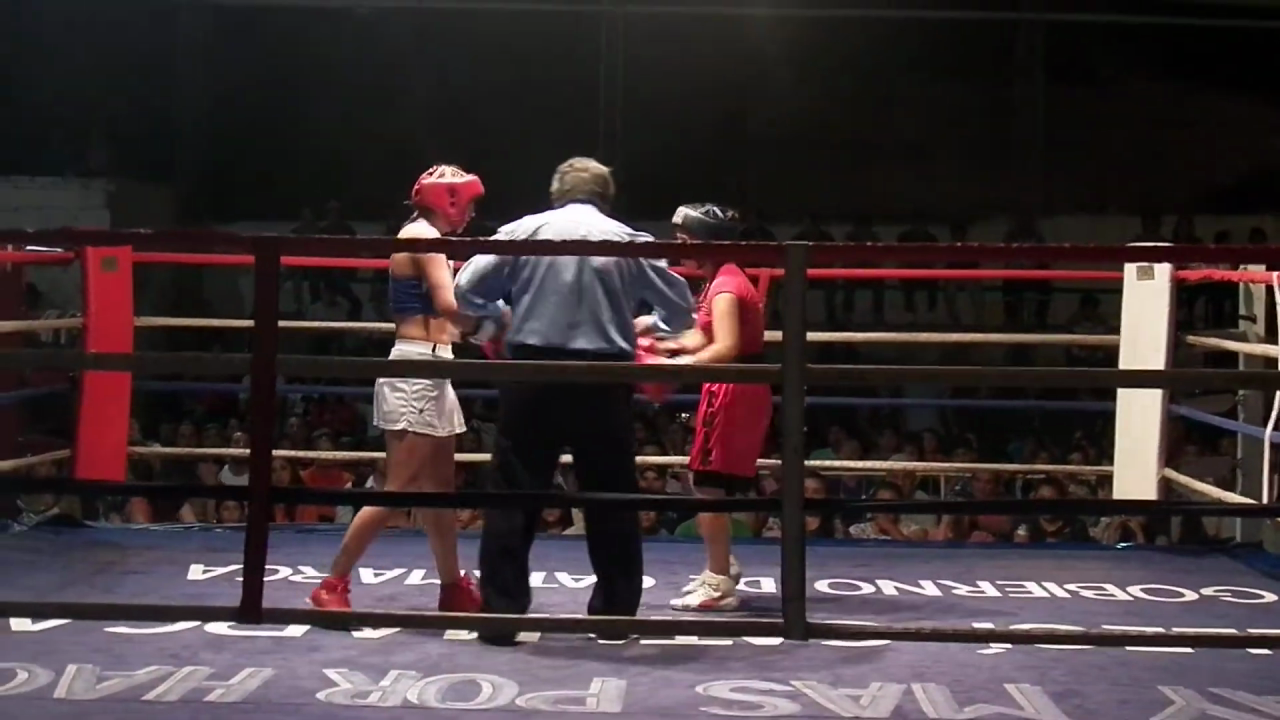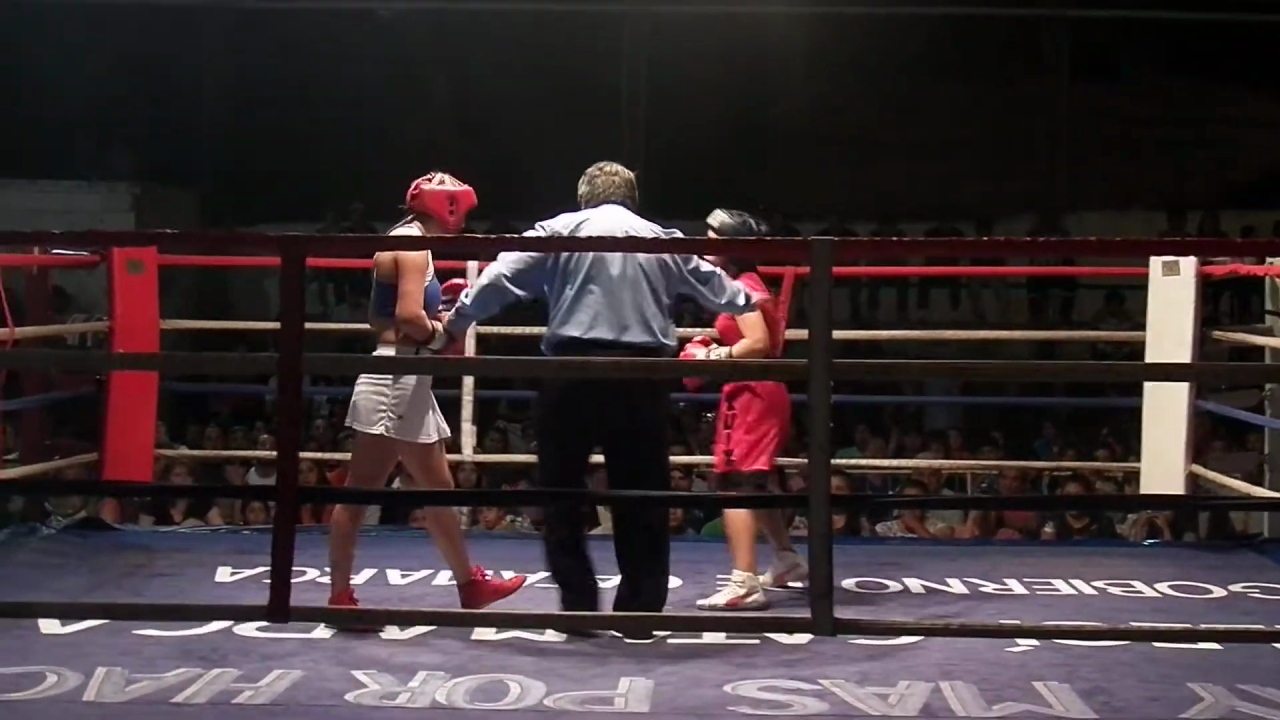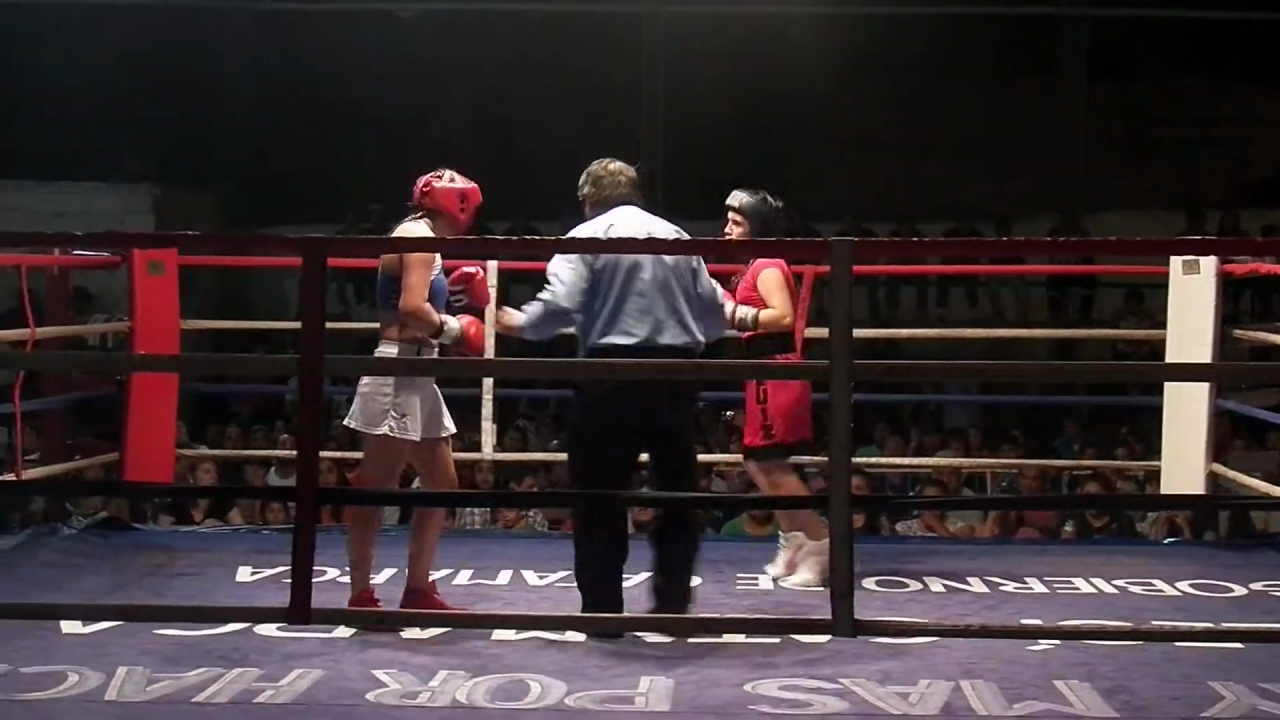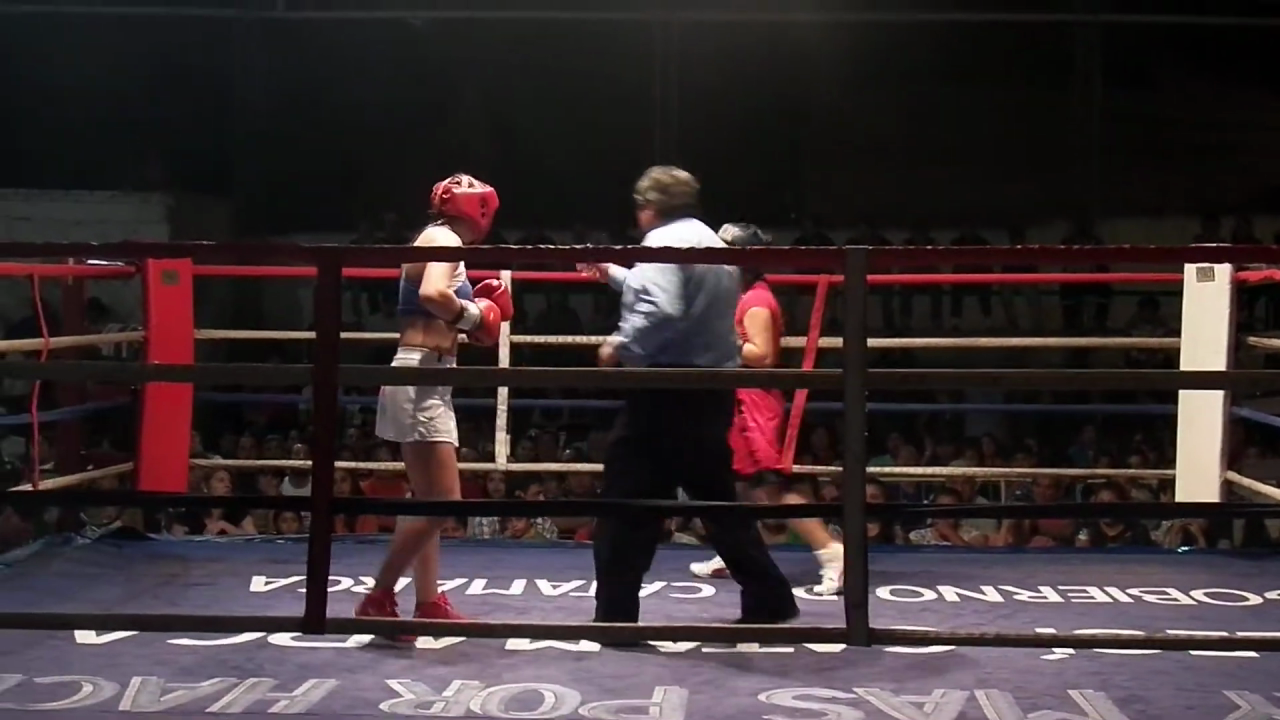
dt=0.3s
person 1, frame 1
left shoulder: (522, 232)
right shoulder: (630, 243)
left elbow: (468, 290)
right elbow: (680, 309)
left wrist: (515, 313)
right wrist: (651, 325)
left hip: (533, 378)
right hip: (602, 384)
left knee: (513, 499)
right knee: (612, 502)
left ankle: (501, 614)
right ankle: (615, 613)
person 1, frame 2
left shoulder: (559, 230)
right shoulder: (662, 240)
left elbow: (501, 279)
right elbow: (711, 283)
left wrist: (457, 319)
right wrist: (746, 300)
left hip: (575, 370)
right hip: (643, 374)
left knee: (563, 491)
right knee: (642, 496)
left ankle: (579, 604)
right ankle: (640, 609)
person 1, frame 3
left shoulder: (586, 237)
right shoulder: (677, 239)
left elbow: (560, 304)
right elbow: (712, 306)
left wrist: (520, 322)
right wrist: (707, 333)
left hip: (612, 375)
right hip: (674, 375)
left knee: (598, 495)
right knee: (677, 490)
left ankle: (602, 608)
right ankle: (672, 599)
person 1, frame 4
left shoulder: (662, 243)
right shoulder: (713, 246)
left elbow: (660, 310)
left wrist: (620, 345)
right wrist: (613, 274)
left hip: (666, 393)
right hip: (711, 392)
left knee: (623, 503)
right knee: (718, 500)
left ankle: (615, 615)
right ankle: (769, 599)
person 2, frame 1
left shoulder: (421, 239)
right shoulder: (424, 238)
right elbow: (449, 306)
left hip: (427, 371)
left knee: (441, 487)
right knee: (401, 488)
left ankle: (454, 589)
right ankle: (333, 584)
person 2, frame 2
left shoulder: (408, 242)
right shoulder: (413, 244)
right elbow: (408, 316)
left wrist: (439, 306)
left hip: (409, 379)
right hip: (395, 377)
left knee: (436, 487)
right knee: (363, 489)
left ankle: (470, 583)
right ankle: (340, 597)
person 2, frame 3
left shoulder: (417, 238)
right shoulder: (419, 237)
right elbow: (411, 308)
left wrist: (451, 301)
right wrist: (453, 331)
left hip: (414, 375)
right hip: (398, 374)
left knee: (443, 484)
right knee: (376, 490)
left ankle: (418, 591)
right ankle: (361, 596)
person 2, frame 4
left shoulder: (433, 243)
right shoulder: (445, 240)
right elbow: (434, 294)
left wrist: (467, 323)
right wrist: (473, 315)
left hip: (424, 378)
right hip: (421, 379)
left knee: (431, 498)
right knee: (442, 499)
left ankle: (429, 603)
right ankle: (381, 595)
person 3, frame 1
left shoulder: (726, 286)
right shoulder: (715, 278)
left elbow: (725, 349)
right elbow: (701, 338)
left wrist: (674, 367)
right wrist: (665, 345)
left hip: (732, 390)
right hip: (732, 390)
left knee: (708, 486)
right knee: (713, 485)
left ankle: (719, 586)
right ankle: (719, 572)
person 3, frame 2
left shoulder: (743, 288)
right shoulder: (743, 285)
left elbow: (758, 344)
left wrist: (707, 356)
right wrist: (708, 350)
left hip: (751, 394)
right hip: (758, 393)
left knee: (735, 485)
right knee: (753, 483)
left ankle: (742, 583)
right ankle: (787, 558)
person 3, frame 3
left shoulder: (766, 267)
right shoulder: (756, 266)
left elbow: (783, 317)
left wrist: (732, 312)
right wrist: (730, 312)
left knee: (770, 462)
right knee: (758, 462)
left ankle: (816, 546)
right ankle: (794, 545)
person 3, frame 4
left shoulder: (756, 301)
right shoulder: (748, 297)
left elbow: (763, 355)
left hip: (755, 400)
right hip: (747, 399)
left knee: (771, 488)
right knee: (741, 483)
left ankle: (832, 556)
